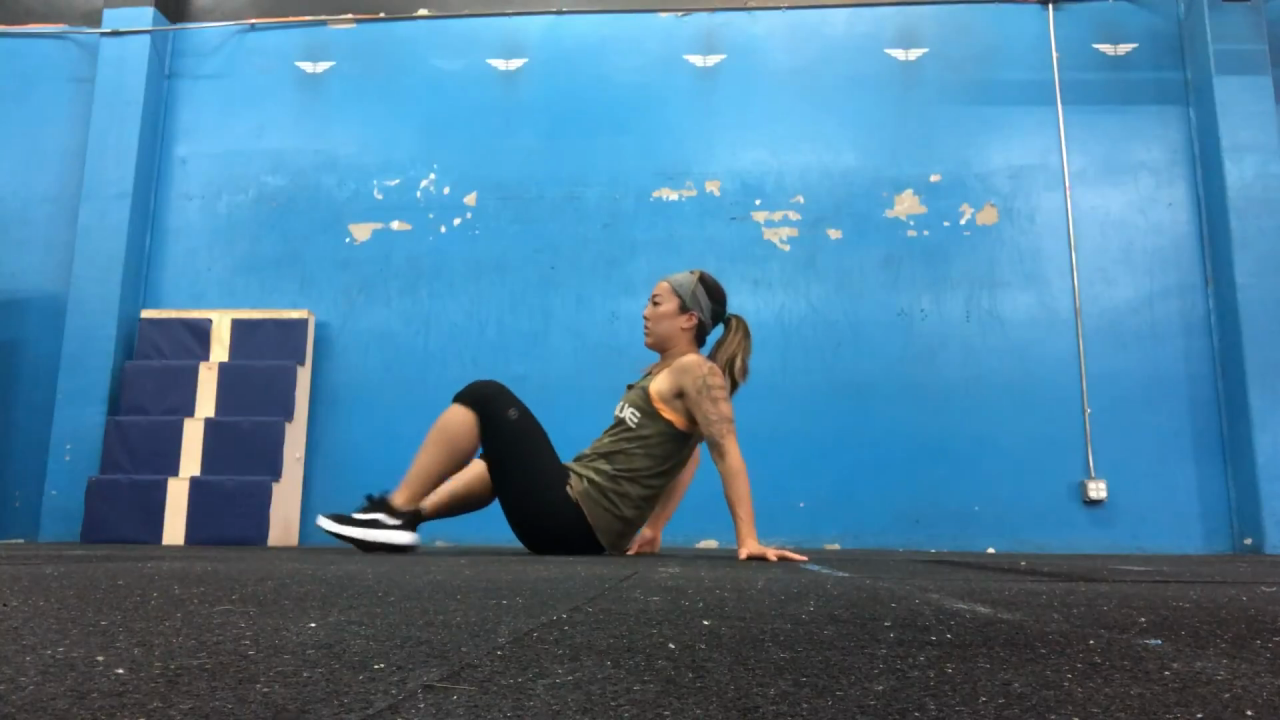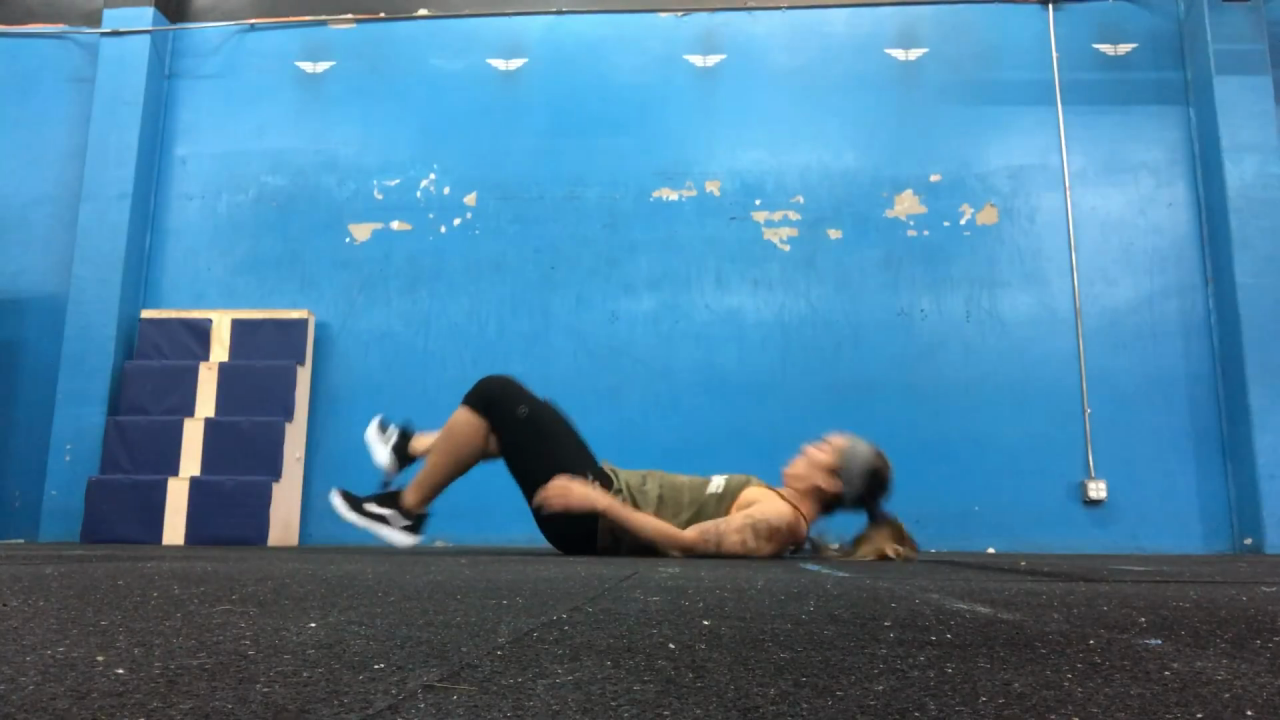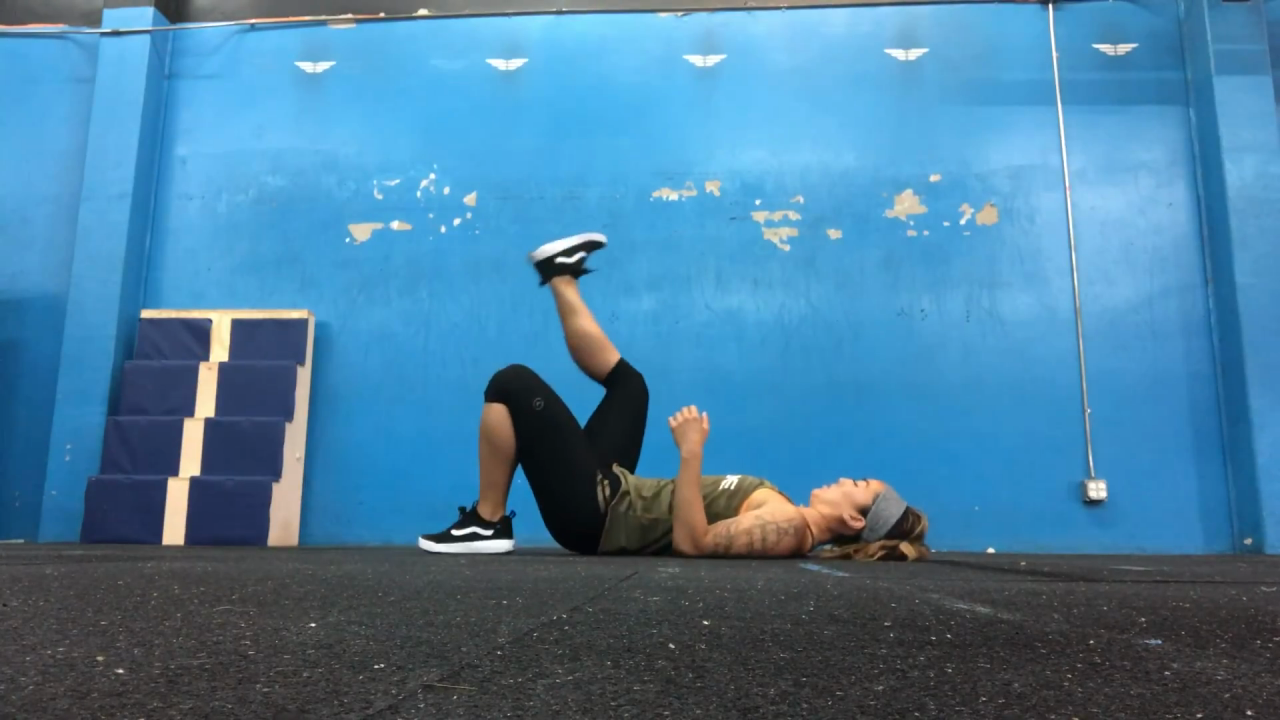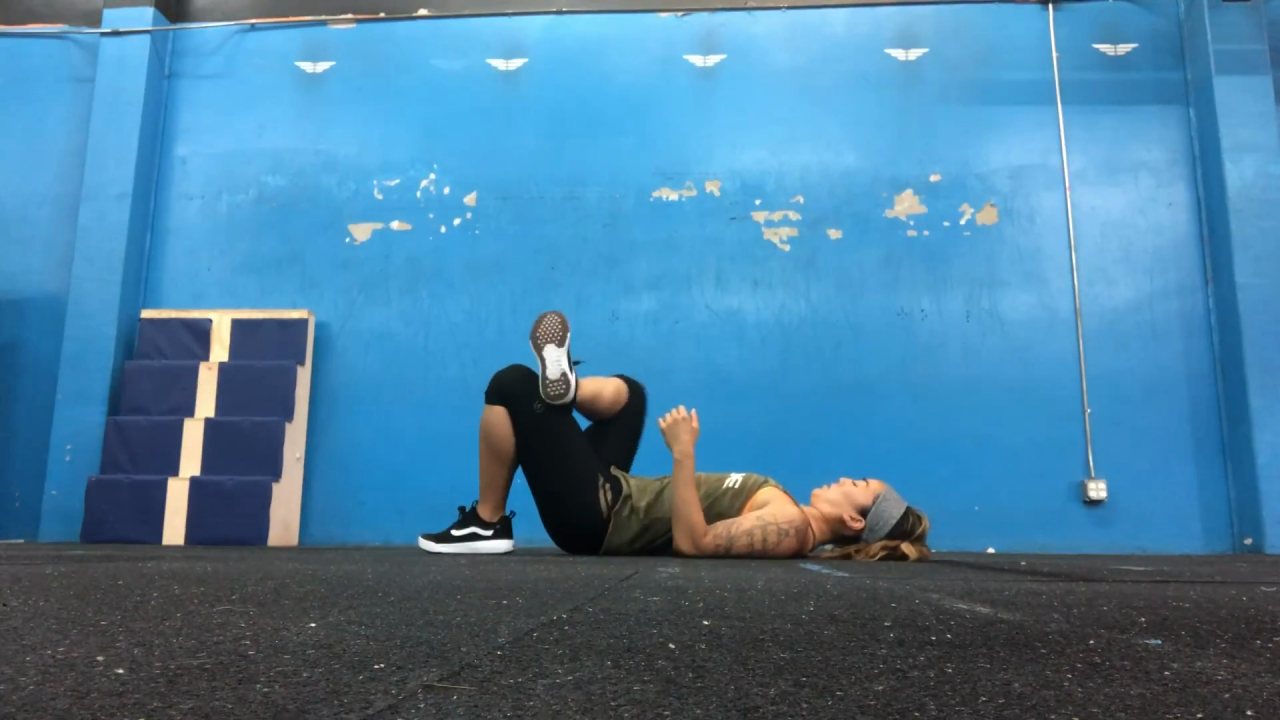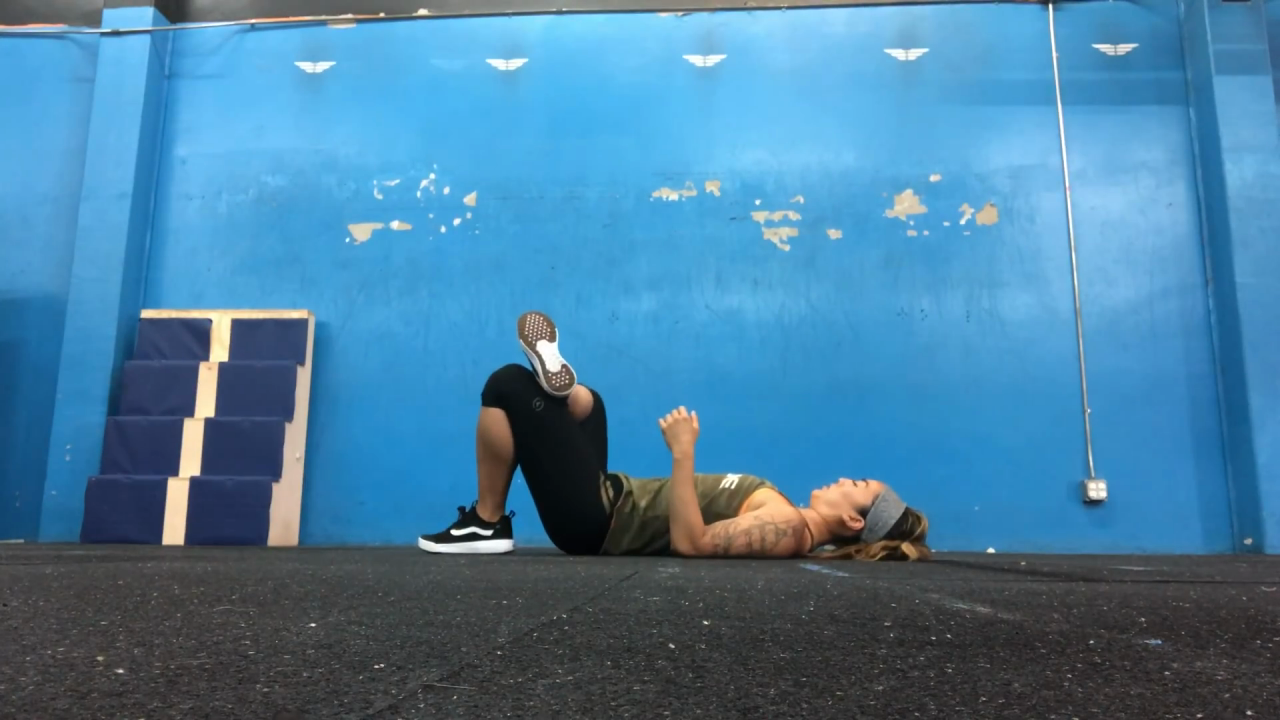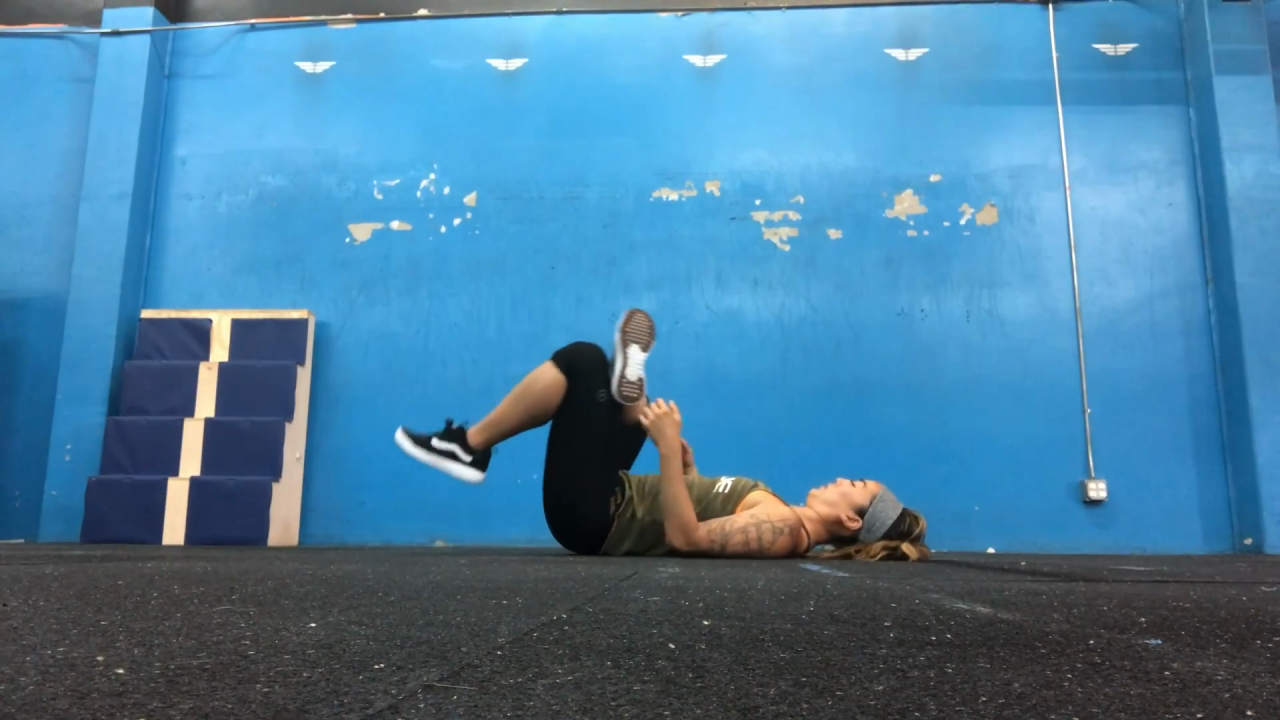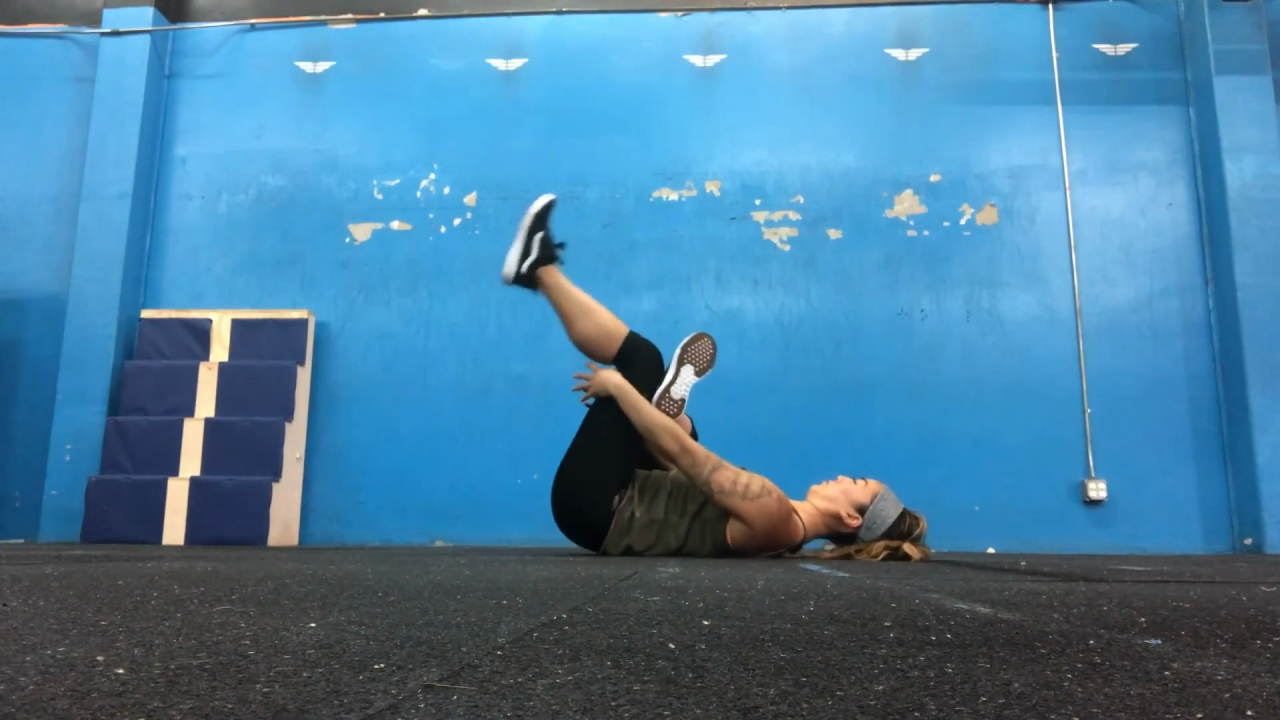
dt=0.7s
person 1, frame 1
left shoulder: (696, 372)
right shoulder: (661, 372)
left elbow: (727, 452)
right elbow: (684, 455)
left wrist: (748, 538)
right wrist: (652, 527)
left hip: (569, 522)
right hip: (578, 523)
left knee: (484, 397)
right knee: (502, 456)
left ankle: (394, 513)
right ankle: (403, 518)
person 1, frame 2
left shoulder: (778, 522)
right shoulder: (779, 507)
left elbow: (682, 541)
left wrist: (598, 502)
left hip: (589, 522)
right hip: (603, 499)
left knee: (495, 392)
right knee: (526, 413)
left ankle: (403, 508)
right ankle: (407, 450)
person 1, frame 3
left shoulder: (788, 531)
right shoulder: (790, 519)
left elbow: (691, 541)
left wrist: (690, 453)
left hip: (593, 515)
right hip: (611, 496)
left knee: (512, 383)
right knee: (627, 381)
left ankle: (487, 524)
right ankle: (562, 279)
person 1, frame 4
left shoulder: (790, 529)
right shoulder: (792, 519)
left elbow: (691, 541)
left wrist: (683, 453)
left hip: (593, 518)
right hip: (609, 499)
left knee: (511, 384)
right knee: (625, 391)
left ankle: (486, 525)
right ankle: (563, 386)
person 1, frame 5
left shoulder: (787, 530)
right shoulder: (790, 521)
left elbow: (689, 541)
left wrist: (683, 452)
left hip: (592, 520)
right hip: (608, 503)
left knee: (508, 385)
left ankle: (487, 523)
right ankle: (559, 384)
person 1, frame 6
left shoulder: (784, 532)
right shoulder: (784, 522)
left elbow: (683, 536)
left wrist: (667, 445)
right wrist: (686, 469)
left hip: (592, 519)
right hip: (606, 511)
left knee: (583, 362)
left ankle: (470, 444)
person 1, frame 7
left shoulder: (775, 517)
right shoulder: (784, 523)
left elbow: (684, 453)
right elbow: (691, 463)
left wrist: (619, 387)
left hip: (594, 510)
right hip: (613, 513)
left knee: (640, 358)
left ankle: (540, 271)
